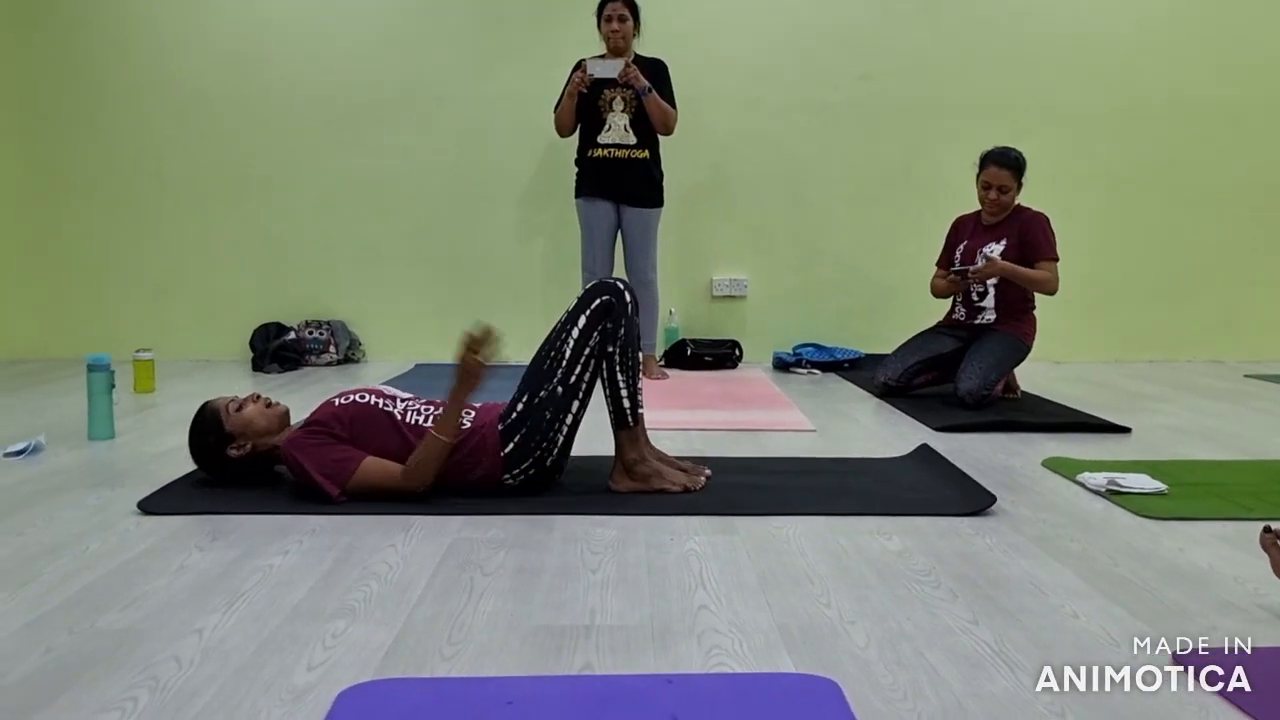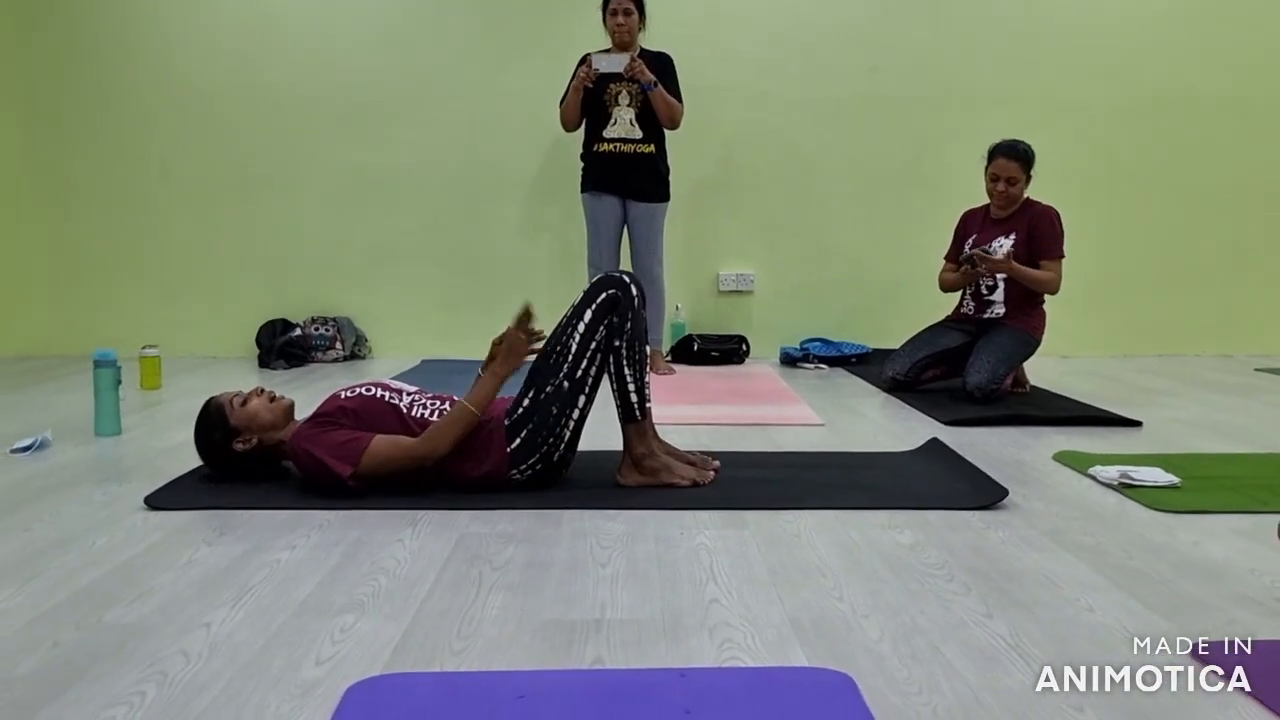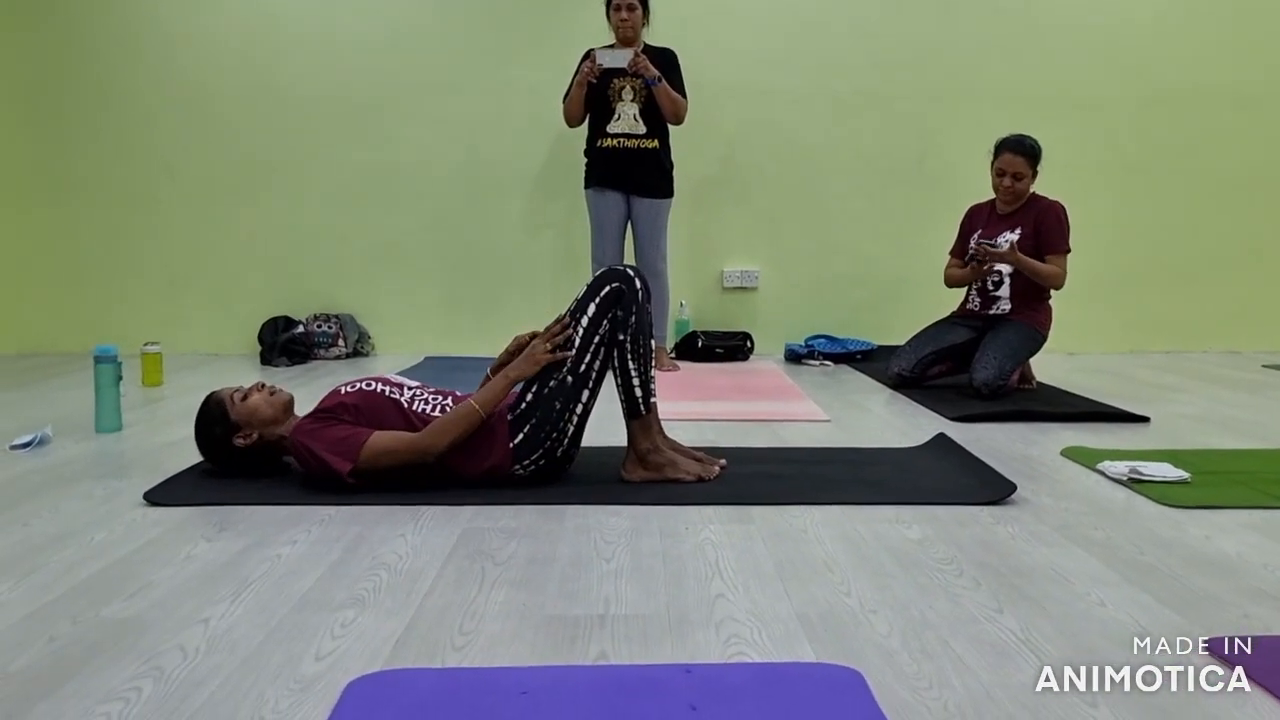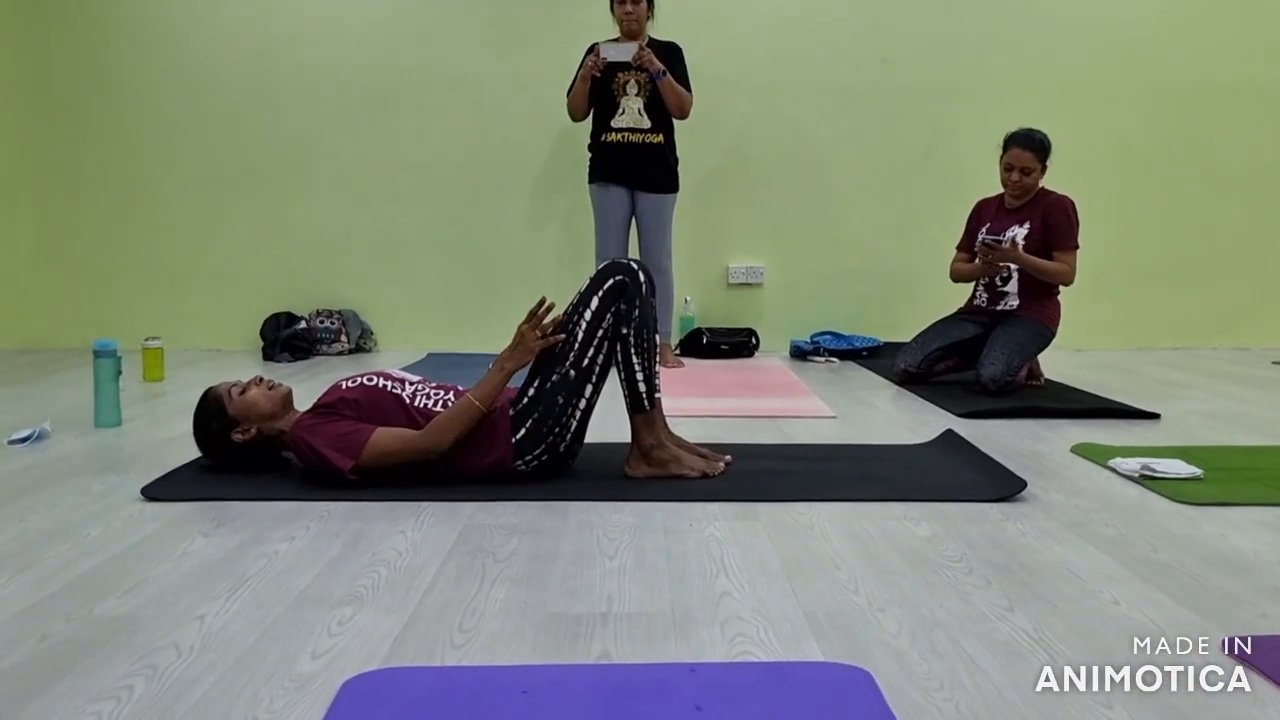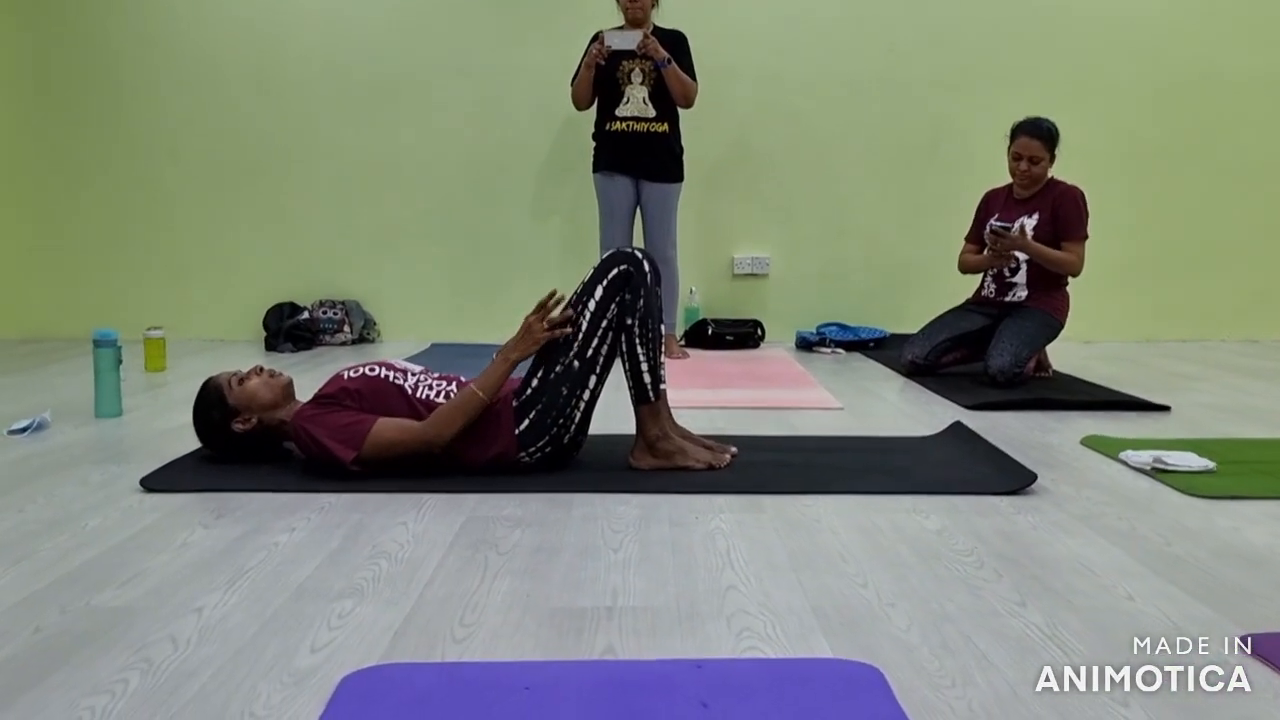
dt=0.4s
person 1, frame 1
left shoulder: (317, 433)
right shoulder: (305, 452)
right elbow: (414, 479)
left wrist: (497, 399)
right wrist: (463, 386)
left hip: (503, 433)
right hip: (516, 455)
left knee: (611, 295)
right knee: (606, 303)
left ankle: (637, 451)
right ankle: (633, 466)
person 1, frame 2
left shoulder: (322, 427)
right shoulder: (314, 446)
right elbow: (427, 450)
left wrist: (492, 364)
right wrist: (500, 369)
left hip: (510, 430)
right hip: (521, 450)
left knee: (618, 288)
right knee: (613, 297)
left ankle: (647, 444)
right ankle: (641, 460)
person 1, frame 3
left shoulder: (323, 422)
right shoulder: (314, 440)
right elbow: (428, 445)
left wrist: (502, 366)
right wrist: (516, 373)
left hip: (514, 424)
right hip: (523, 445)
left knee: (621, 283)
right knee: (615, 292)
left ankle: (651, 439)
right ankle: (646, 455)
person 1, frame 4
left shoulder: (323, 416)
right shoulder: (314, 437)
right elbow: (430, 443)
left wrist: (509, 357)
right wrist: (510, 364)
left hip: (516, 416)
right hip: (525, 440)
left knee: (625, 276)
right knee: (619, 285)
left ankle: (655, 436)
right ankle: (651, 451)
person 1, frame 5
left shoulder: (325, 407)
right shoulder: (315, 428)
right elbow: (433, 435)
left wrist: (514, 347)
right wrist: (514, 354)
left hip: (520, 408)
right hip: (529, 432)
left knee: (630, 266)
right knee: (624, 275)
left ankle: (660, 426)
right ankle: (655, 442)
person 2, frame 1
left shoulder: (654, 68)
right shoulder: (584, 68)
left elbow: (668, 126)
right elbow: (563, 129)
left wrist: (642, 86)
right wrist: (572, 92)
left hip: (642, 188)
right hip: (595, 188)
left knee: (643, 274)
right knee: (595, 274)
left ankle: (649, 356)
person 2, frame 2
left shoulder: (660, 62)
right shoulder: (589, 63)
left elbow: (674, 120)
right elbow: (569, 124)
left wrist: (648, 81)
right wrist: (578, 86)
left hip: (648, 183)
right hip: (600, 182)
left knee: (649, 268)
right knee: (602, 268)
left ankle: (655, 351)
person 2, frame 3
left shoulder: (663, 58)
right shoulder: (593, 58)
left elbow: (678, 116)
right elbow: (572, 119)
left wrist: (652, 76)
right wrist: (581, 82)
left hip: (652, 179)
right hip: (604, 178)
left knee: (653, 264)
right knee: (606, 264)
left ankle: (659, 347)
person 2, frame 4
left shoulder: (668, 52)
right shoulder: (597, 52)
left elbow: (683, 110)
right elbow: (576, 114)
left wrist: (657, 69)
right wrist: (585, 76)
left hip: (657, 174)
right hip: (608, 173)
left knee: (658, 260)
right knee: (609, 260)
left ankle: (664, 344)
person 2, frame 5
left shoulder: (673, 40)
right shoulder: (602, 41)
left elbow: (688, 99)
right elbow: (580, 102)
left wrist: (662, 58)
right wrist: (589, 65)
left hip: (662, 163)
right hip: (613, 163)
left knee: (663, 250)
right knee: (613, 250)
left ankle: (668, 334)
person 3, frame 1
left shoulder: (1032, 223)
right shoulder: (962, 225)
left elbow: (1050, 284)
right elbow: (936, 285)
left wrist: (1004, 269)
right wrist: (952, 285)
left hip: (1007, 329)
right hip: (958, 326)
left knee: (970, 390)
right knee: (886, 379)
left ankle: (998, 376)
right ankle: (968, 365)
person 3, frame 2
left shoulder: (1042, 217)
right shoulder: (970, 219)
left elbow: (1053, 283)
right elbow: (944, 280)
left wrist: (1010, 269)
right wrist: (964, 277)
left hip: (1016, 324)
right hip: (966, 320)
left knee: (979, 385)
right knee: (894, 373)
left ankle: (1007, 369)
right ankle: (977, 360)
person 3, frame 3
left shoulder: (1048, 212)
right shoulder: (976, 214)
left elbow: (1058, 278)
right elbow: (949, 276)
left wrist: (1015, 259)
right wrist: (972, 273)
left hip: (1022, 319)
right hip: (972, 316)
left knee: (986, 381)
right knee: (900, 370)
left ankle: (1014, 367)
right ankle: (982, 356)
person 3, frame 4
left shoulder: (1057, 207)
right shoulder: (984, 208)
left elbow: (1067, 274)
right elbow: (956, 270)
left wrist: (1017, 258)
right wrist: (982, 268)
left hip: (1030, 315)
right hip: (979, 312)
left knee: (993, 377)
right knee: (906, 366)
left ankle: (1021, 362)
right ankle: (990, 352)
person 3, frame 5
left shoulder: (1066, 197)
right shoulder: (993, 199)
left elbow: (1074, 265)
right elbow: (964, 261)
left wrist: (1025, 246)
right wrist: (991, 259)
left hip: (1038, 307)
right hip: (987, 303)
left knee: (1001, 369)
right knee: (913, 357)
left ankle: (1029, 354)
right ankle: (998, 344)
